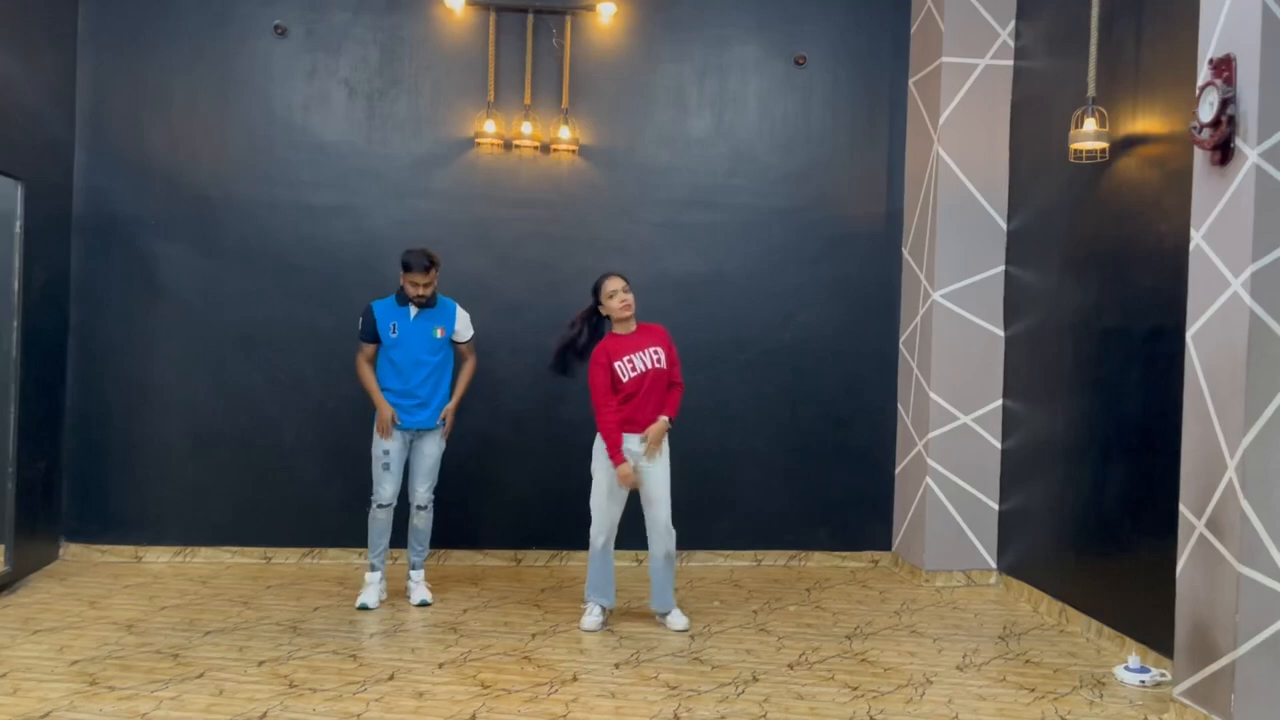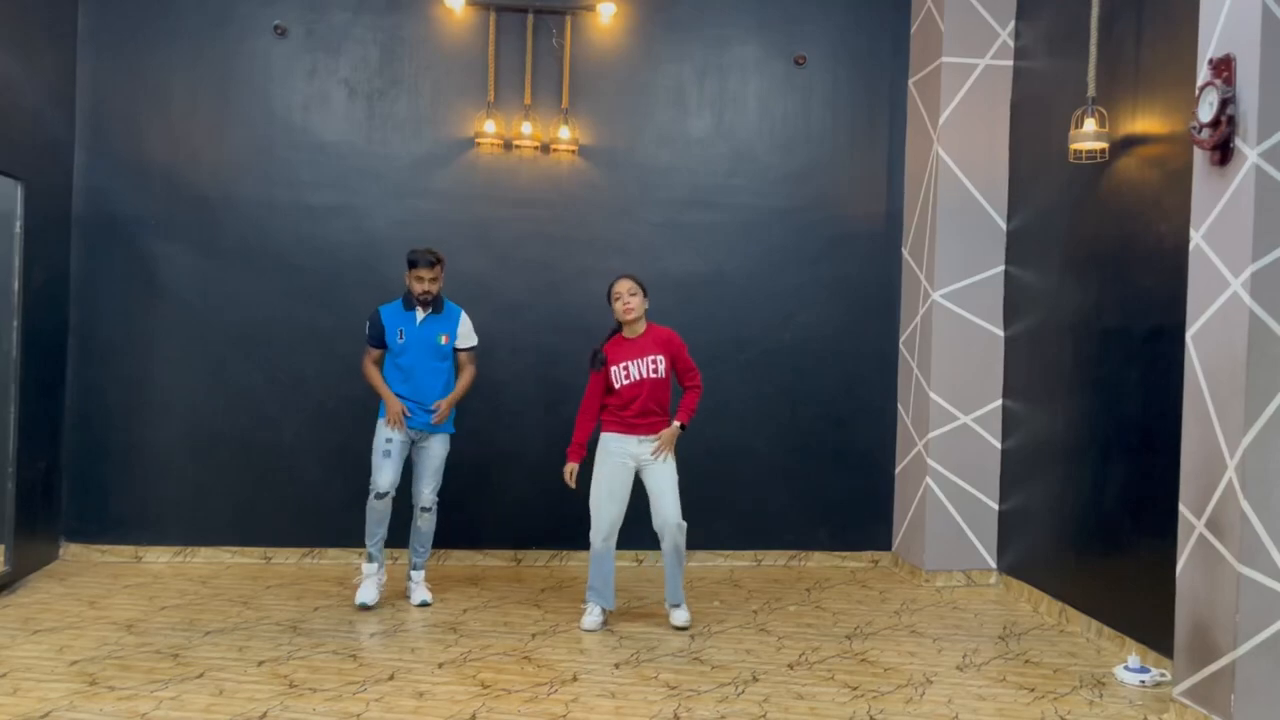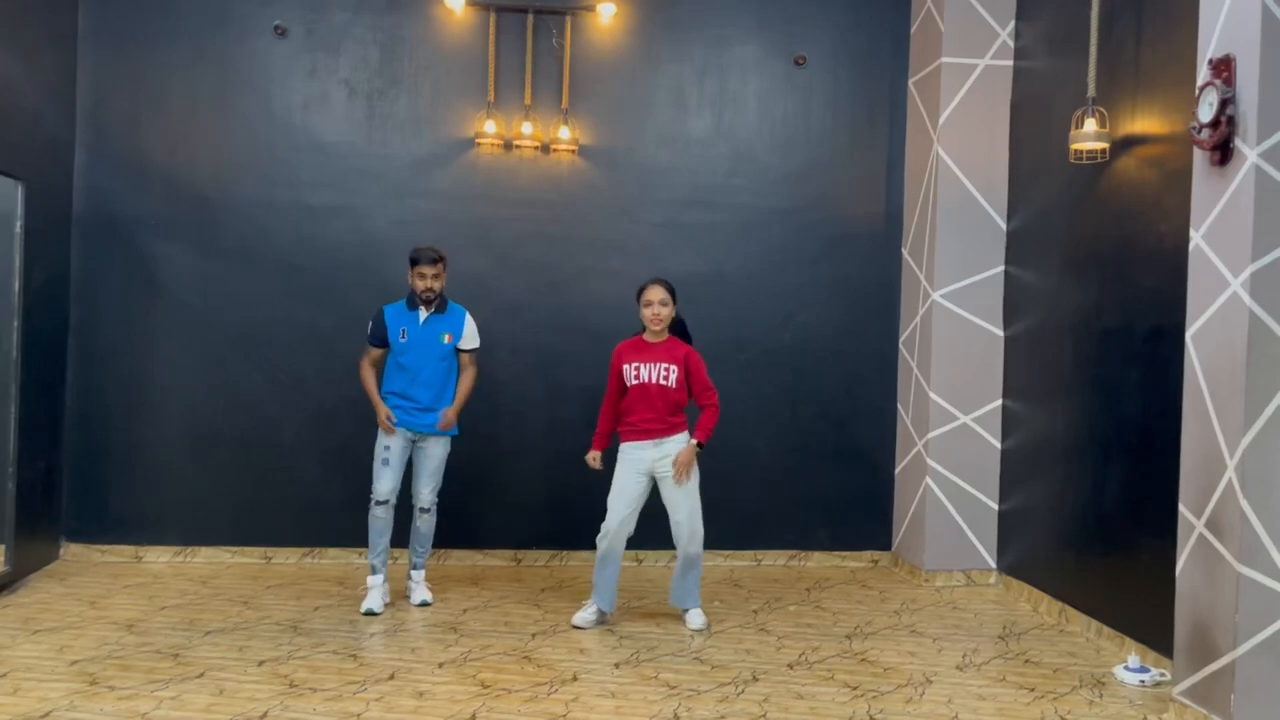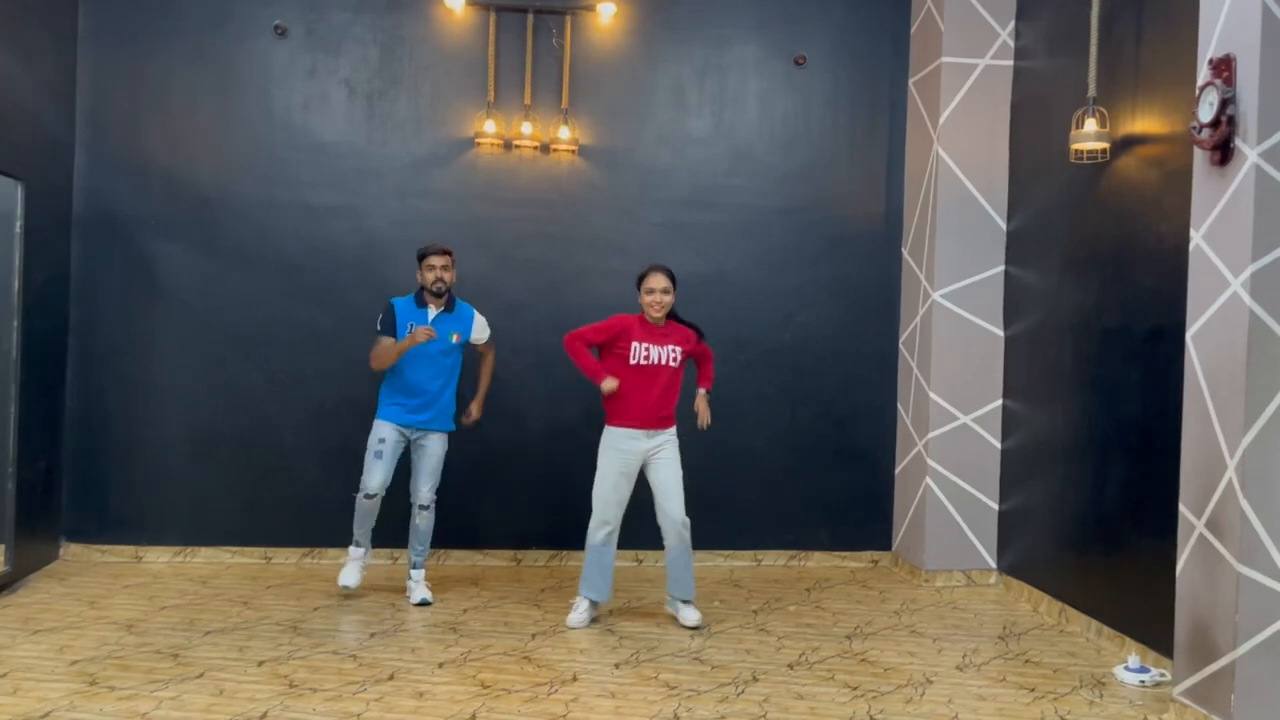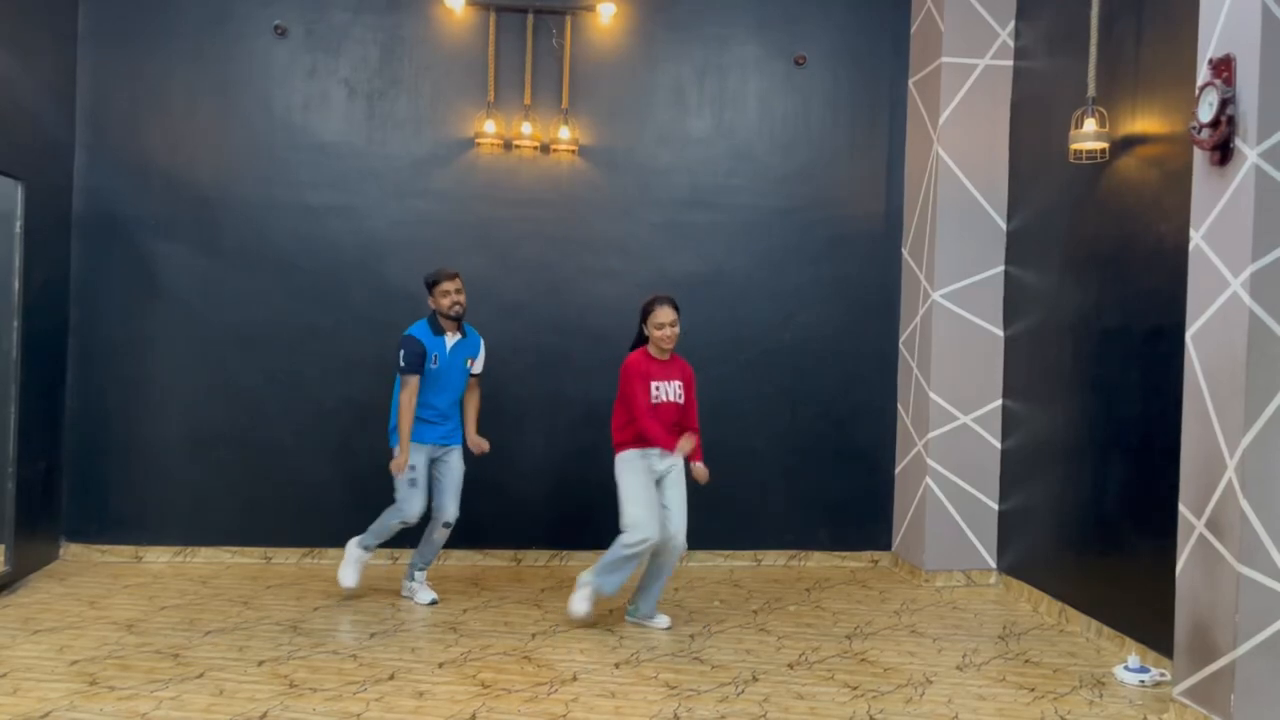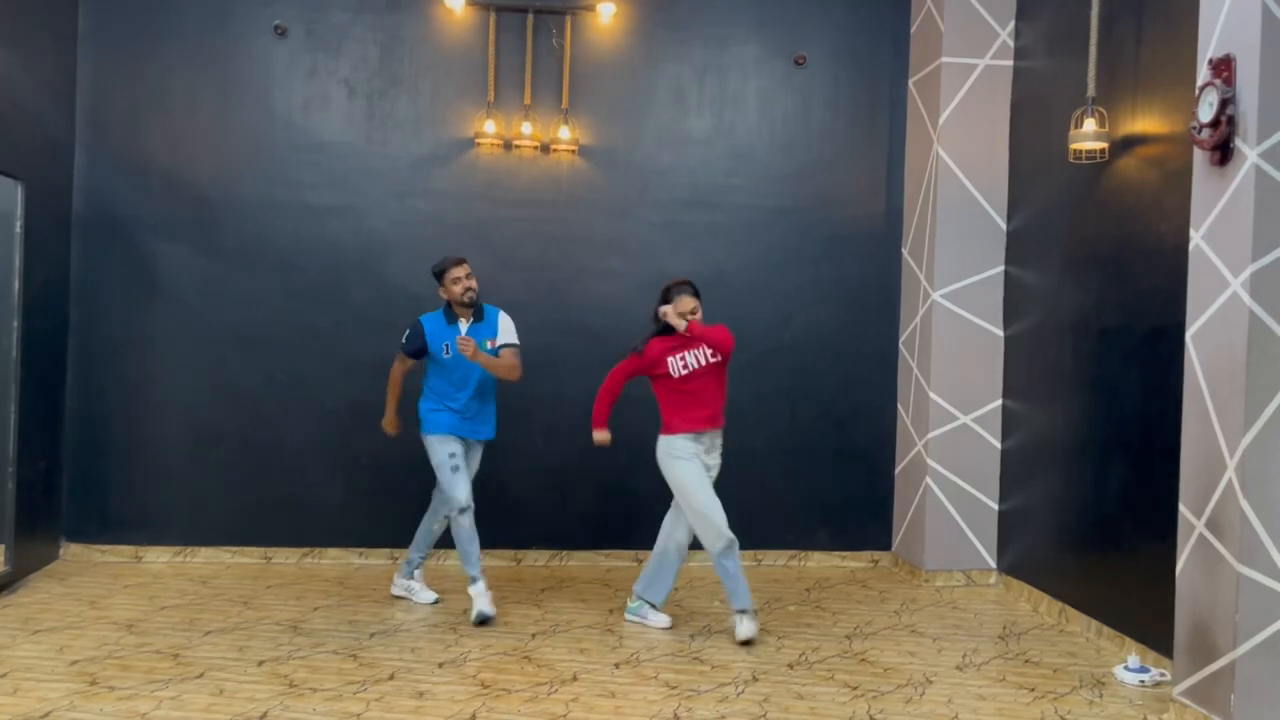
dt=0.3s
person 1, frame 1
left shoulder: (453, 313)
right shoulder: (377, 312)
left elbow: (468, 357)
right elbow: (364, 360)
left wrist: (453, 403)
right wrist: (380, 403)
left hip: (431, 423)
right hip: (390, 419)
left knee: (421, 499)
right knee: (384, 498)
left ankle: (416, 576)
right ankle: (374, 577)
person 1, frame 2
left shoulder: (457, 319)
right shoulder: (384, 316)
left elbow: (468, 368)
right elbow: (370, 362)
left wrist: (451, 400)
right wrist: (389, 398)
left hip: (435, 424)
right hip: (396, 419)
left knee: (426, 501)
right knee: (382, 488)
left ankle: (416, 577)
right ankle: (373, 569)
person 1, frame 3
left shoulder: (460, 319)
right shoulder: (388, 316)
left elbow: (468, 369)
right elbow: (368, 363)
left wrist: (455, 409)
right wrist: (378, 405)
left hip: (436, 427)
right hip: (396, 423)
left knee: (425, 502)
right knee: (383, 495)
left ankle: (416, 577)
right ankle: (377, 581)
person 1, frame 4
left shoulder: (469, 318)
right shoulder: (397, 309)
left elbow: (488, 352)
right elbow: (377, 361)
left wrist: (479, 399)
right wrist: (409, 342)
left hip: (436, 424)
right hip: (393, 415)
left knee: (424, 499)
right knee: (373, 486)
left ankle: (416, 576)
right ankle: (359, 549)
person 1, frame 5
left shoulder: (474, 341)
right shoulder: (415, 340)
right elbow: (408, 395)
left wrist: (472, 432)
right wrist: (402, 451)
left hip: (450, 442)
right hip: (413, 438)
left knee: (448, 516)
right knee: (411, 509)
left ankle: (416, 578)
right ankle: (361, 547)
person 1, frame 6
left shoulder: (498, 320)
right shoulder: (425, 327)
left elbow: (513, 371)
right elbow: (400, 367)
left wrist: (478, 355)
right wrist: (390, 413)
left hip: (478, 429)
right hip: (441, 427)
left knee: (444, 505)
right knee: (461, 502)
left ankle: (407, 577)
right ankle: (479, 590)
person 2, frame 1
left shoulder: (658, 335)
right shoulder: (601, 352)
left elbow: (675, 384)
right elbow: (605, 409)
left wrist: (664, 421)
right wrist: (619, 459)
left hip: (653, 441)
right hip: (612, 445)
left knee: (661, 525)
right knee: (604, 525)
left ankle: (665, 605)
right ankle: (597, 602)
person 2, frame 2
left shoulder: (667, 340)
right shoulder: (608, 352)
left elbow: (693, 385)
right elbow: (591, 405)
left wrist: (677, 426)
right wrist: (575, 454)
left hip: (657, 443)
right hip: (615, 444)
left knee: (670, 522)
right knee: (603, 525)
left ankle: (676, 601)
right ankle: (598, 604)
person 2, frame 3
left shoulder: (685, 354)
right shoulder: (623, 352)
left elbow: (709, 404)
right elbow: (612, 401)
left wrist: (694, 445)
right wrist: (598, 444)
left hip: (675, 449)
right hip: (633, 450)
left knee: (689, 532)
right knee: (613, 528)
left ankle: (690, 604)
right ankle: (600, 603)
person 2, frame 4
left shoulder: (684, 333)
right shoulder: (624, 325)
left elbow: (705, 357)
right elbow: (573, 341)
left wrist: (702, 394)
right wrist: (601, 376)
left hip: (664, 438)
right hip: (621, 437)
left knee: (675, 519)
right knee: (605, 518)
left ankle: (682, 599)
right ankle: (589, 598)
person 2, frame 5
left shoulder: (683, 370)
right shoulder: (635, 363)
left elbow: (690, 421)
right elbow: (640, 413)
left wrist: (696, 459)
right wrist: (673, 444)
left hip: (671, 462)
right hip: (635, 457)
left knee: (674, 540)
right knee: (644, 534)
left ankle: (642, 608)
right ankle: (591, 582)
person 2, frame 6
left shoulder: (717, 336)
right shoulder: (657, 348)
left elbow: (725, 345)
right elbow: (617, 376)
left wrist: (687, 328)
right wrist: (599, 422)
left hip: (711, 444)
right hip: (678, 445)
left knee: (679, 530)
right knee: (713, 524)
left ankle: (642, 604)
right ankle: (742, 610)
